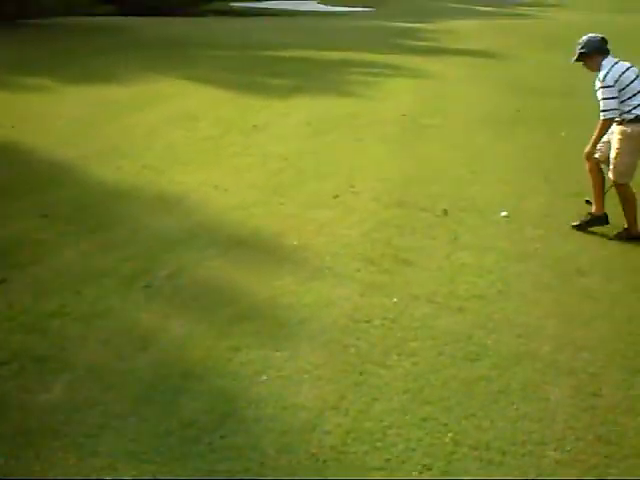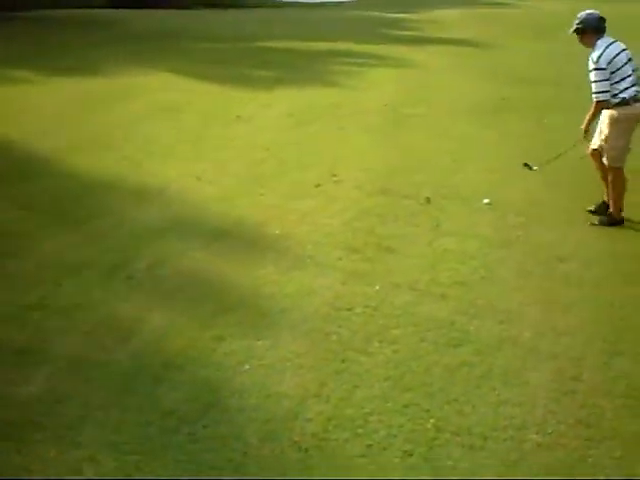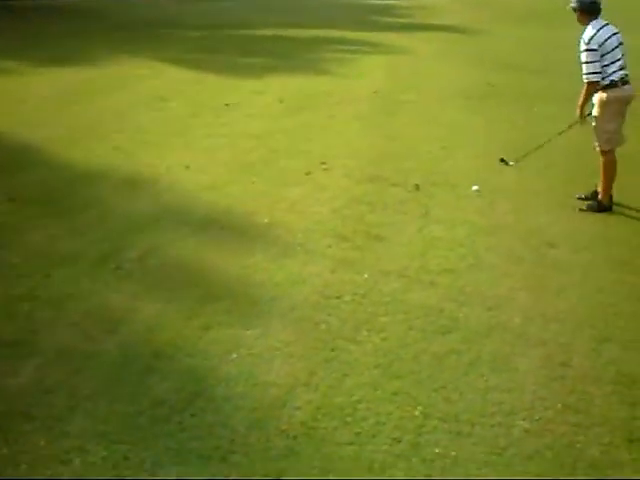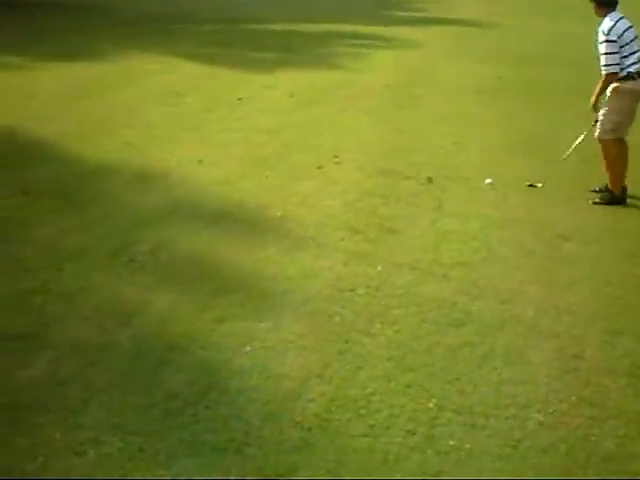
dt=0.2s
person 1, frame 1
left shoulder: (606, 77)
left elbow: (607, 118)
left wrist: (591, 145)
left knee: (619, 180)
right knee: (592, 161)
right ankle: (598, 213)
person 1, frame 2
left shoulder: (597, 58)
right shoulder: (618, 46)
left elbow: (600, 100)
left wrist: (587, 123)
left hip: (620, 111)
right hip: (622, 107)
left knee: (613, 164)
right knee: (596, 152)
left ankle: (615, 214)
right ankle: (611, 200)
person 1, frame 3
left shoulder: (589, 39)
right shoulder: (611, 30)
left elbow: (592, 80)
right elbow: (613, 64)
left wrist: (581, 106)
left hip: (609, 94)
right hip: (621, 89)
left knee: (605, 149)
right knee: (603, 147)
left ankle: (604, 200)
right ankle: (603, 191)
person 1, frame 4
left shoulder: (607, 29)
left elbow: (610, 71)
left wrist: (596, 96)
left hip: (623, 86)
left knee: (605, 137)
right knee: (617, 137)
left ankle: (616, 192)
right ankle: (617, 185)
